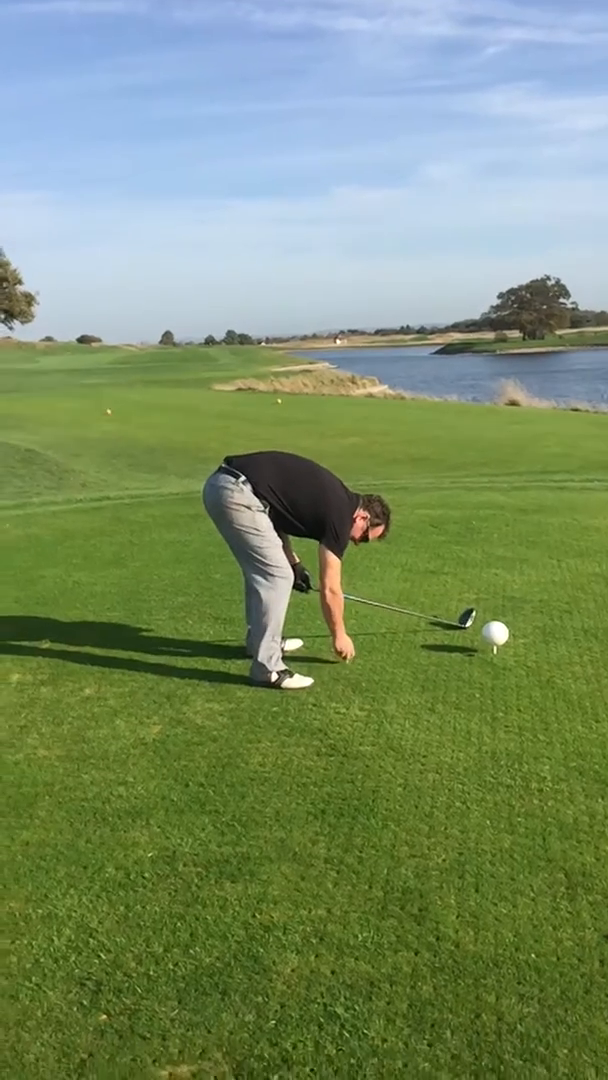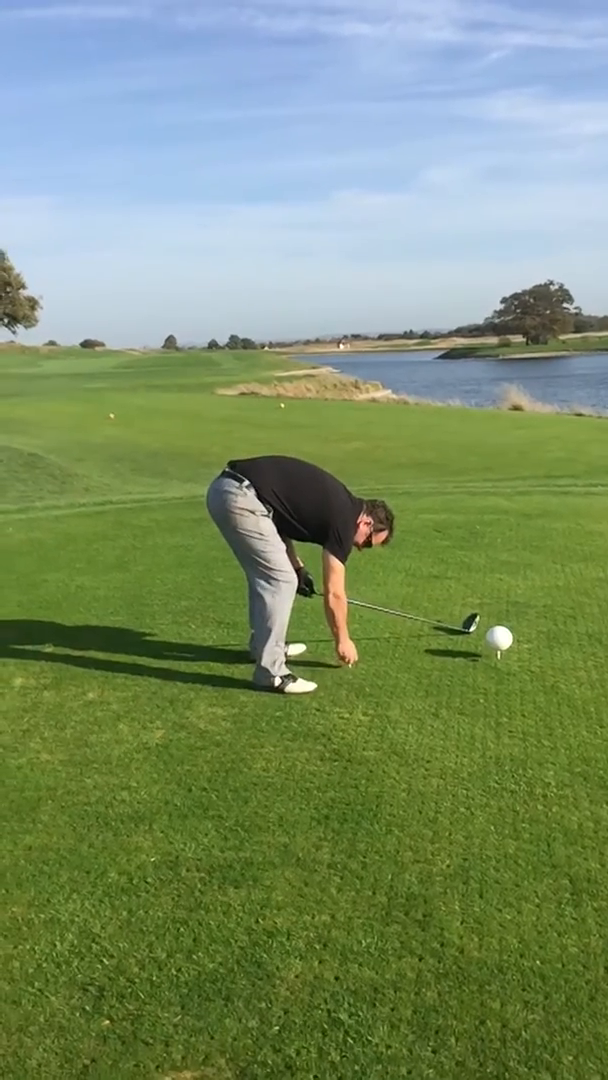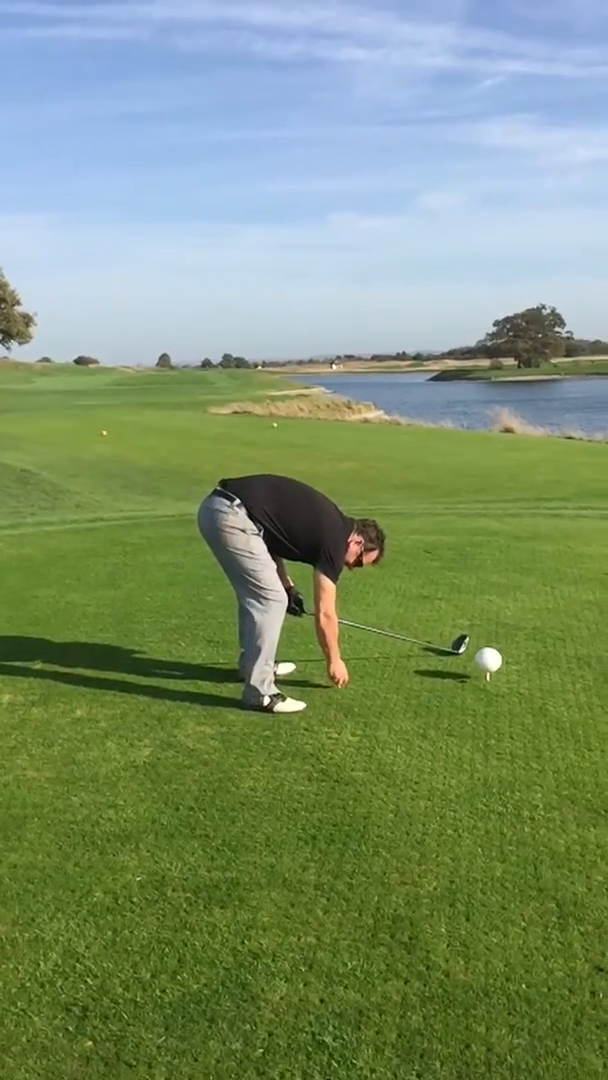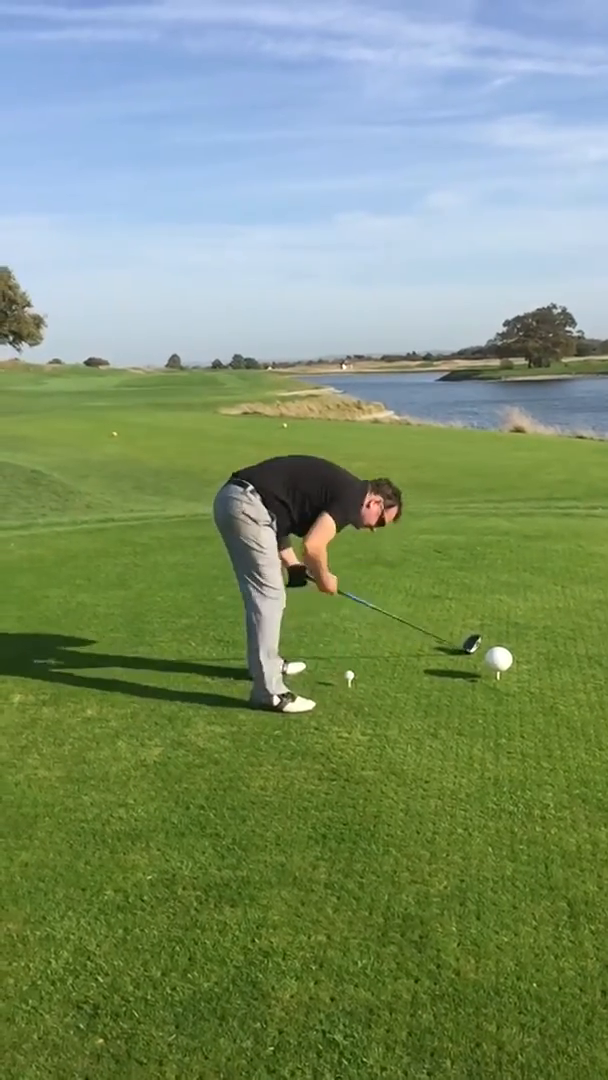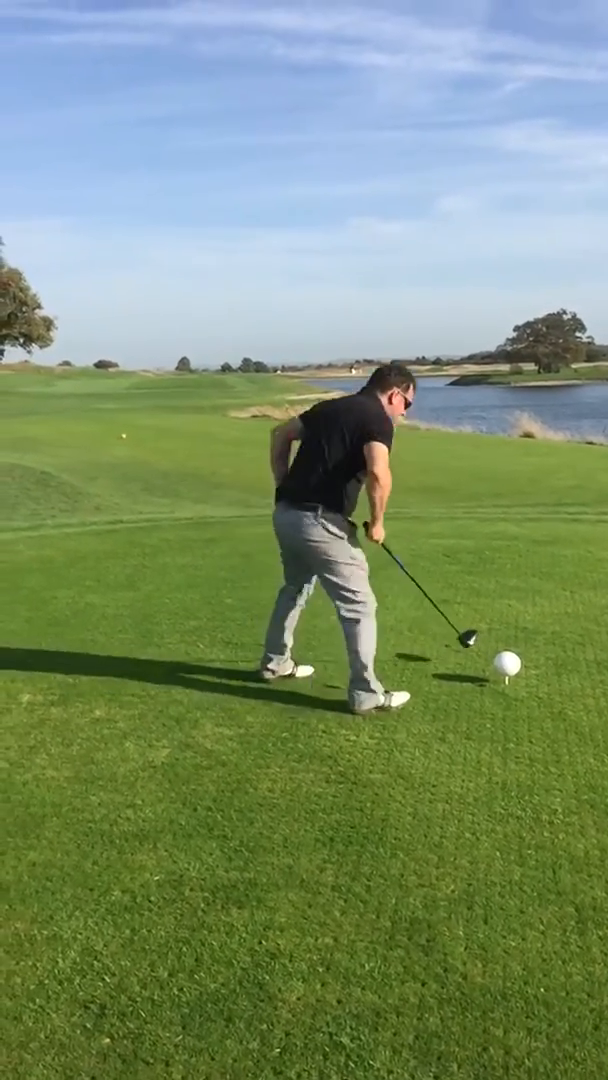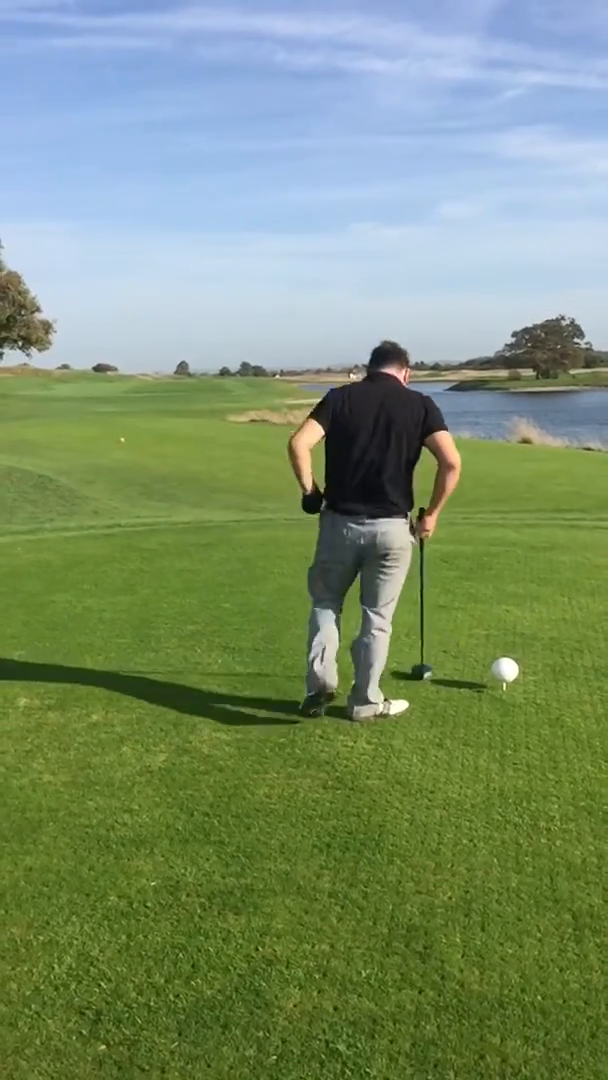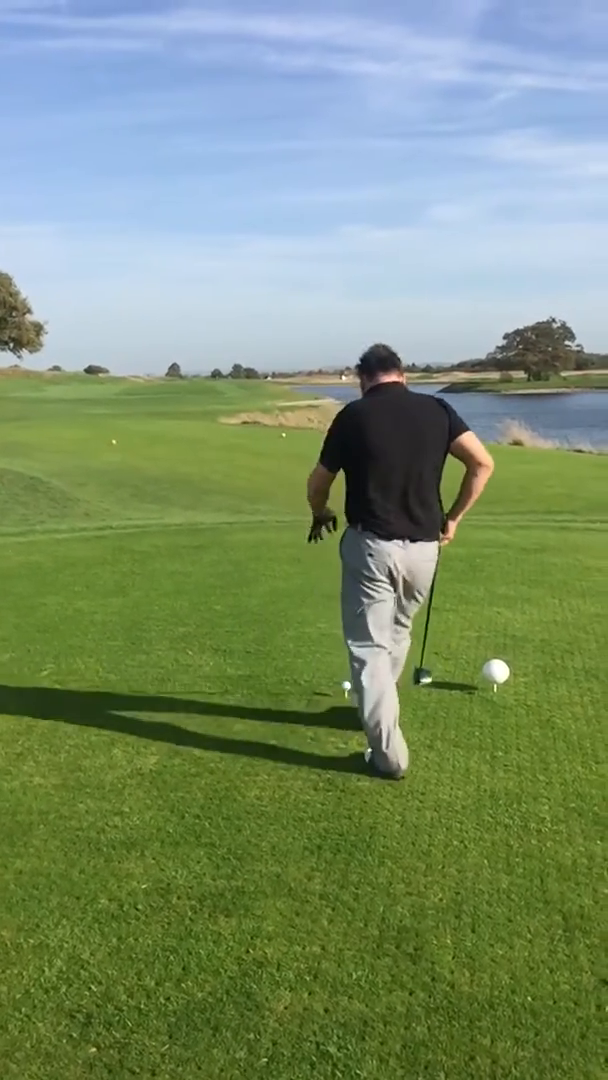
dt=0.4s
person 1, frame 1
left shoulder: (334, 498)
right shoulder: (339, 513)
right elbow: (330, 589)
left wrist: (293, 562)
right wrist: (340, 636)
left hip: (220, 484)
right hip: (237, 493)
left knee: (262, 569)
right knee: (277, 577)
left ankle: (261, 639)
right ankle: (267, 668)
person 1, frame 2
left shoulder: (336, 503)
right shoulder: (343, 519)
right elbow: (334, 594)
left wrist: (297, 567)
right wrist: (343, 640)
left hip: (224, 488)
right hip: (240, 497)
left knee: (265, 573)
right knee: (281, 581)
left ankle: (264, 644)
right ankle: (270, 672)
person 1, frame 3
left shoulder: (328, 522)
right shoulder: (333, 539)
right elbow: (324, 614)
left wrist: (287, 586)
right wrist: (334, 661)
left hip: (215, 507)
right hip: (231, 516)
left knee: (255, 592)
right knee: (271, 600)
left ankle: (253, 663)
right ankle: (259, 691)
person 1, frame 4
left shoulder: (343, 487)
right shoulder: (350, 498)
right elbow: (313, 545)
left wrist: (291, 564)
right wrist: (324, 577)
left hip: (231, 498)
right hip: (246, 504)
left knee: (262, 589)
right knee: (269, 594)
left ankle: (264, 663)
right ankle: (268, 691)
person 1, frame 5
left shoulder: (328, 407)
right shoulder: (376, 418)
left elbow: (279, 433)
right elbow: (378, 473)
left wrist: (282, 482)
right wrist: (377, 521)
left hip: (286, 514)
right hip: (321, 520)
left knee: (296, 588)
right knee: (359, 604)
left ankle: (275, 661)
right ankle: (366, 692)
person 1, frame 6
left shoulder: (339, 398)
right shoulder: (421, 405)
left elbow: (298, 443)
right elbow: (451, 462)
left wrist: (309, 490)
right wrist: (432, 513)
left hip: (340, 521)
right hip: (392, 526)
left knee: (325, 603)
right knee: (377, 618)
left ankle: (320, 678)
right ankle: (365, 701)
person 1, frame 7
left shoulder: (352, 415)
right shoulder: (437, 410)
left elbow: (317, 485)
right elbow: (482, 463)
left wrist: (320, 515)
right wrist: (454, 517)
left hip: (370, 546)
right hip: (422, 547)
left knee: (368, 649)
right knee: (397, 633)
left ankle: (388, 752)
right ankle: (379, 714)
